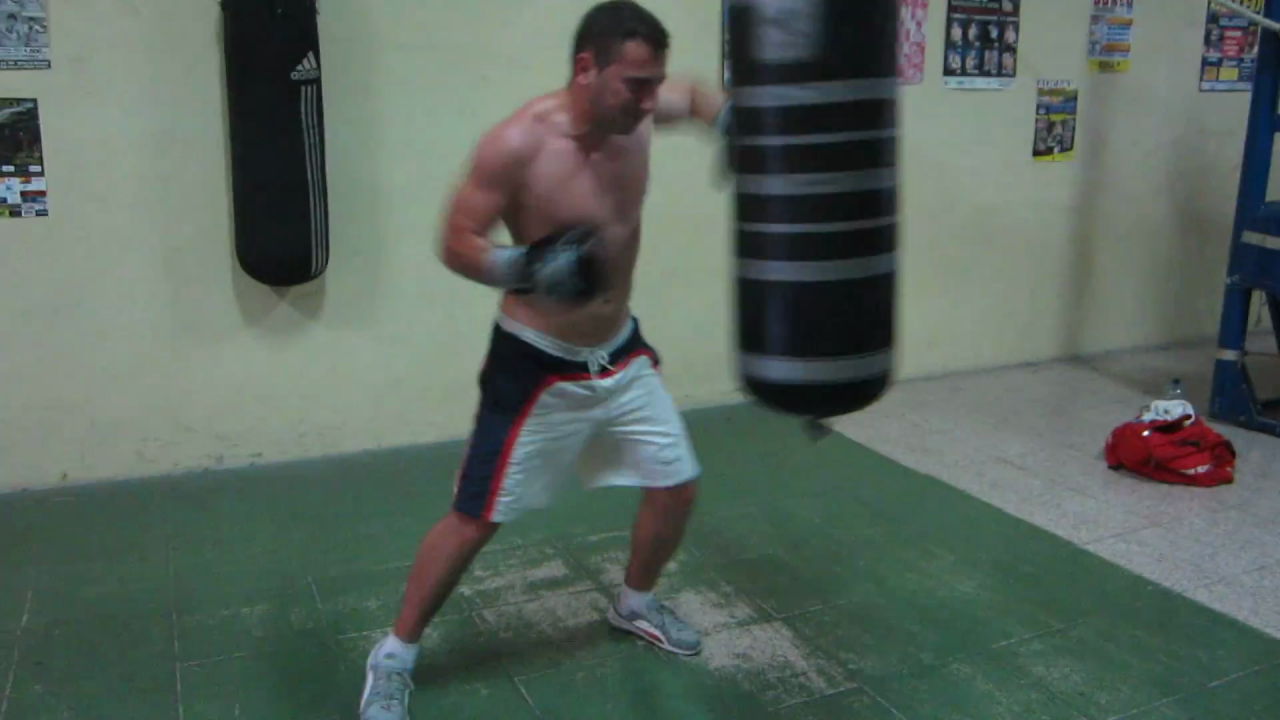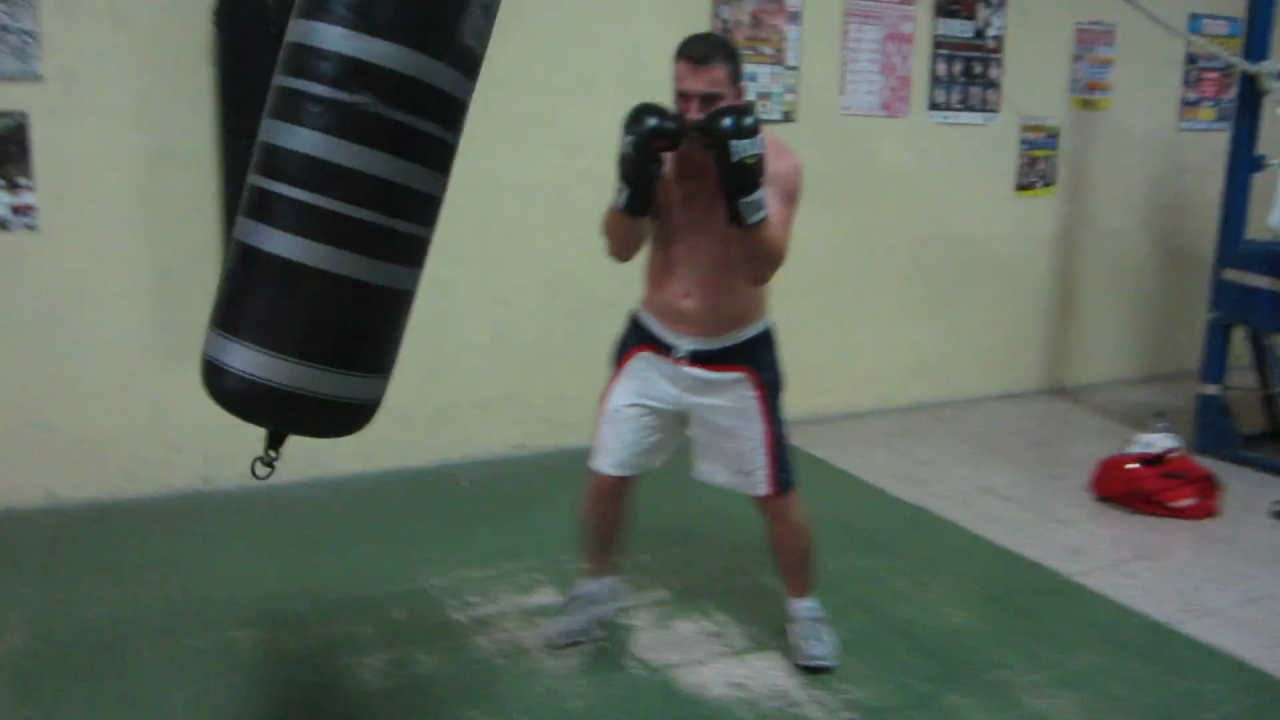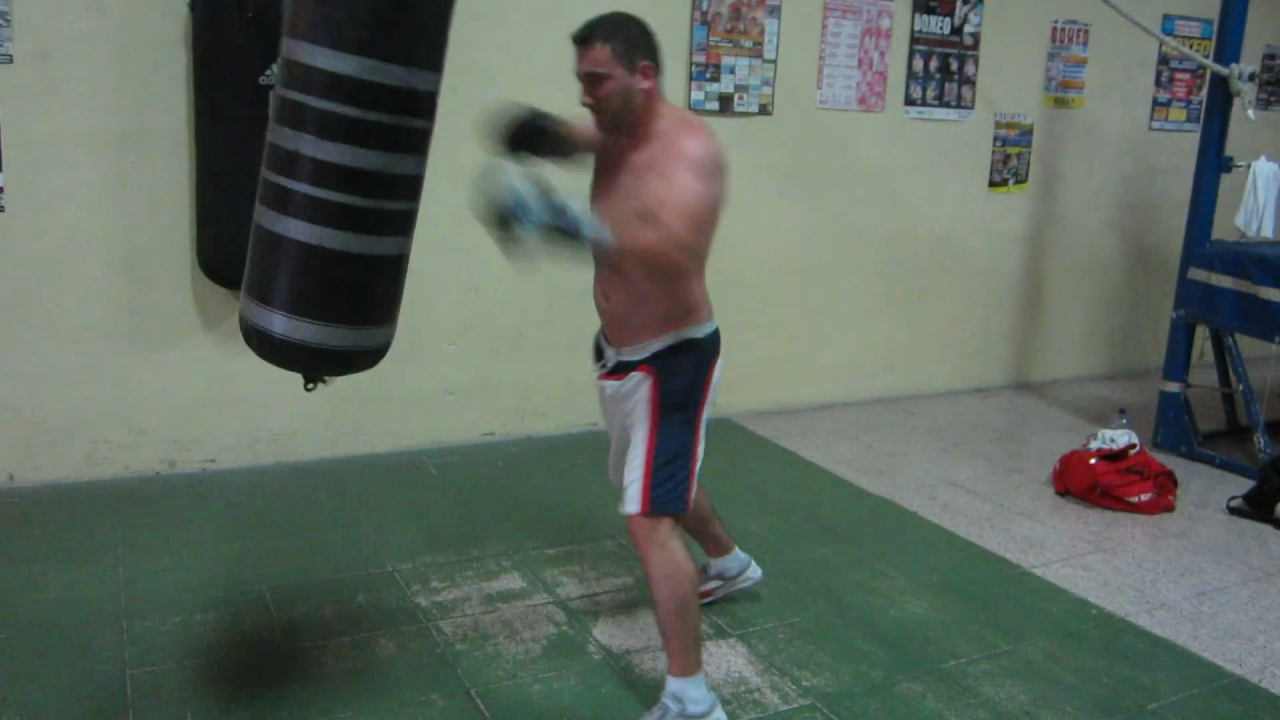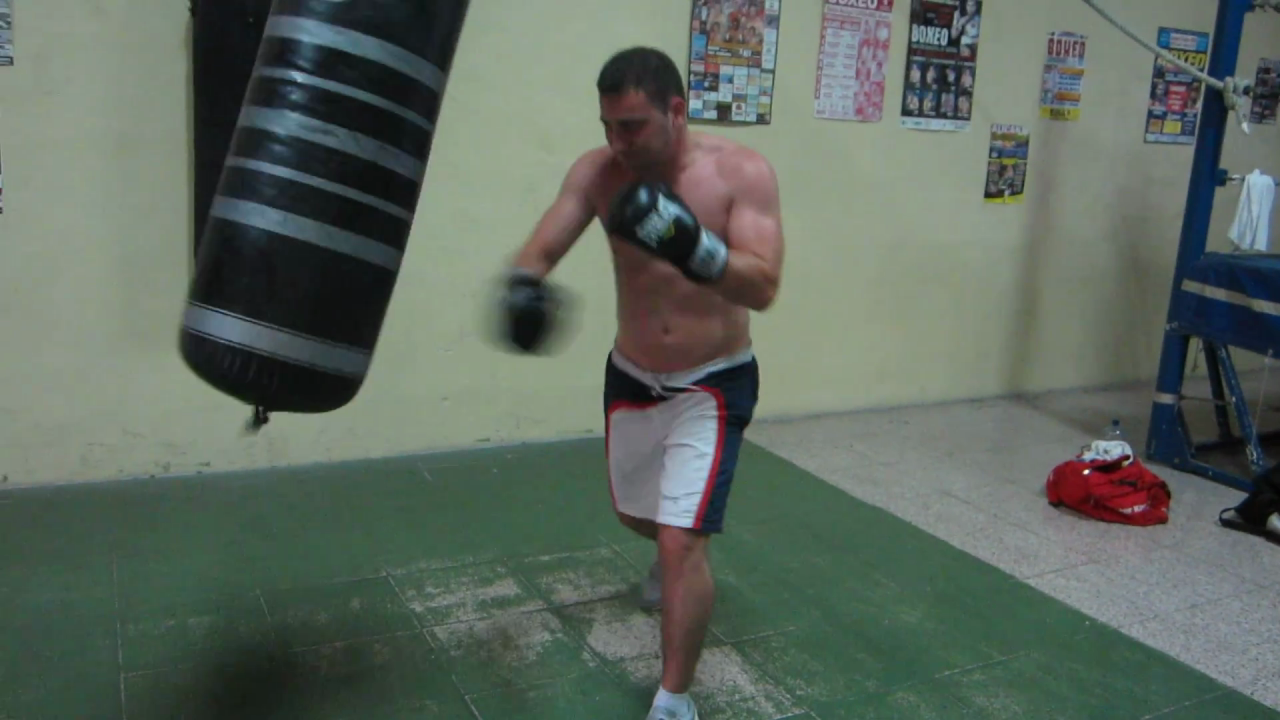
dt=0.7s
person 1, frame 1
left shoulder: (637, 110)
right shoulder: (518, 143)
left elbow: (694, 93)
right elbow: (457, 246)
left wrist: (724, 120)
right wrist: (530, 267)
left hip: (618, 349)
right hip: (534, 364)
left knee: (676, 488)
right knee: (475, 520)
left ankle: (634, 600)
right ankle: (396, 654)
person 1, frame 2
left shoulder: (775, 160)
right shoulder: (654, 146)
left elbow: (762, 267)
right elbow: (619, 248)
left wrist: (745, 183)
right wrist: (633, 174)
left hip: (736, 354)
right hip: (652, 344)
left knee: (773, 494)
right knee: (605, 473)
left ankle: (804, 607)
right ankle: (596, 586)
person 1, frame 3
left shoulder: (690, 144)
right shoulder: (615, 130)
left elbow: (668, 249)
left wrist: (569, 225)
right wrist: (543, 127)
left hip: (669, 355)
right hip: (619, 350)
left knee: (649, 521)
right knee: (659, 477)
right ankle: (730, 564)
person 1, frame 4
left shoulder: (744, 173)
right shoulder: (596, 172)
left elbow: (761, 289)
right elbow: (540, 249)
left wrist: (686, 240)
right wrist: (522, 288)
left hip: (712, 384)
right hip: (631, 379)
left knee: (682, 542)
right knee: (637, 509)
right ankle: (673, 576)
